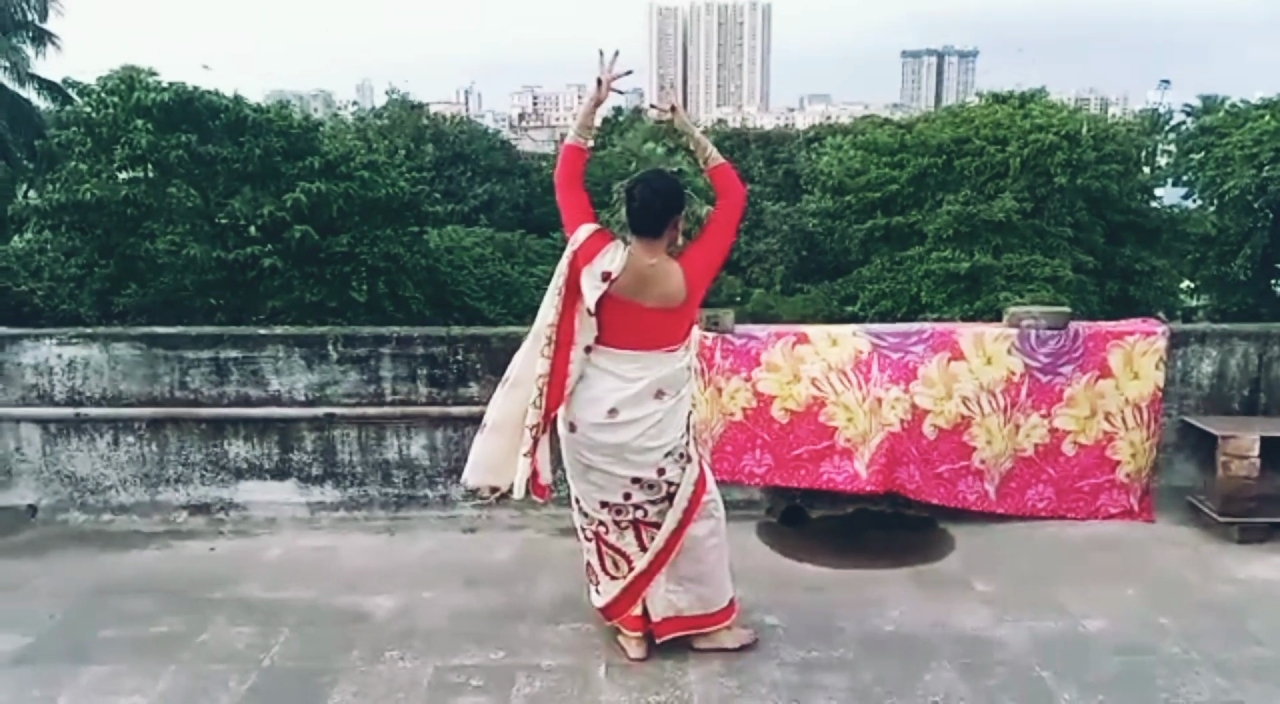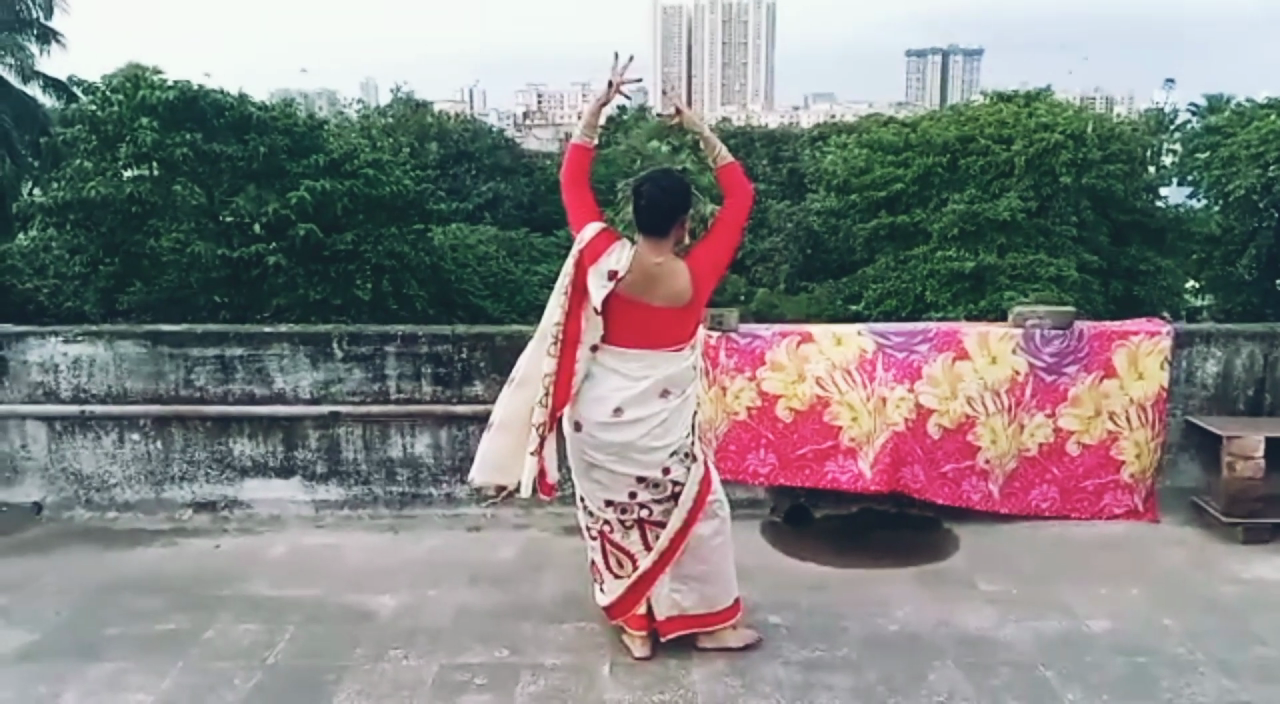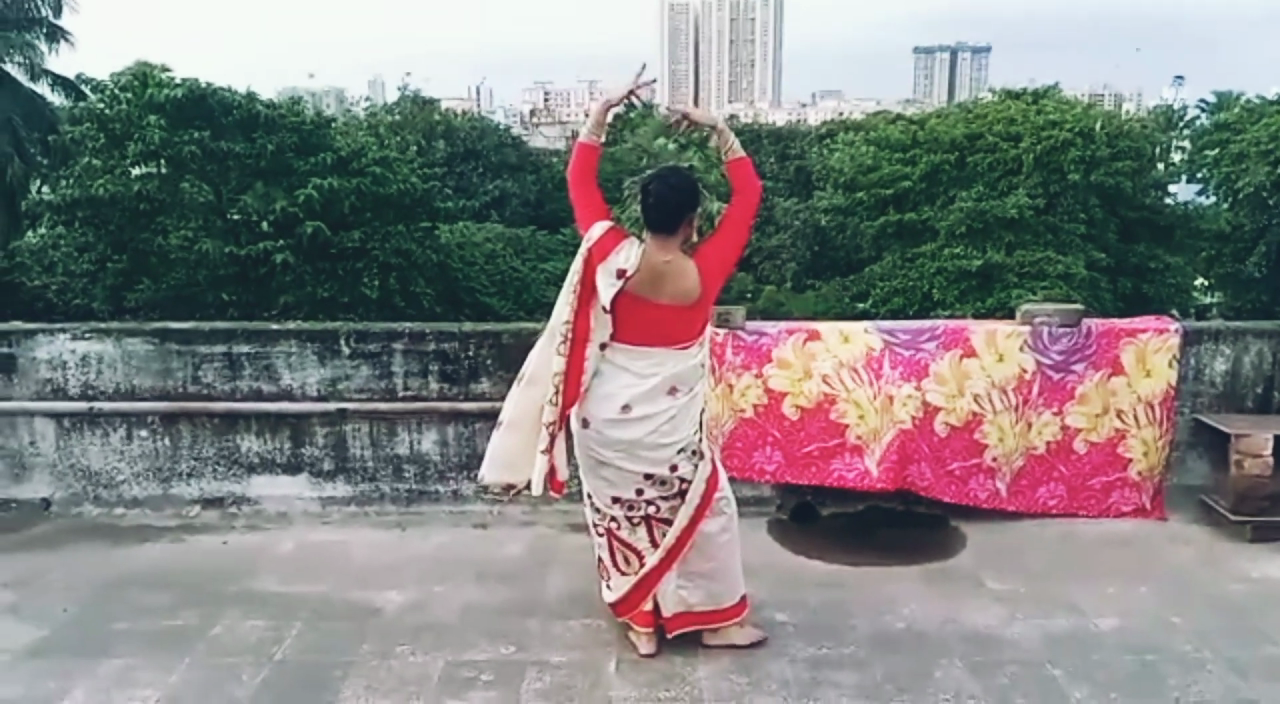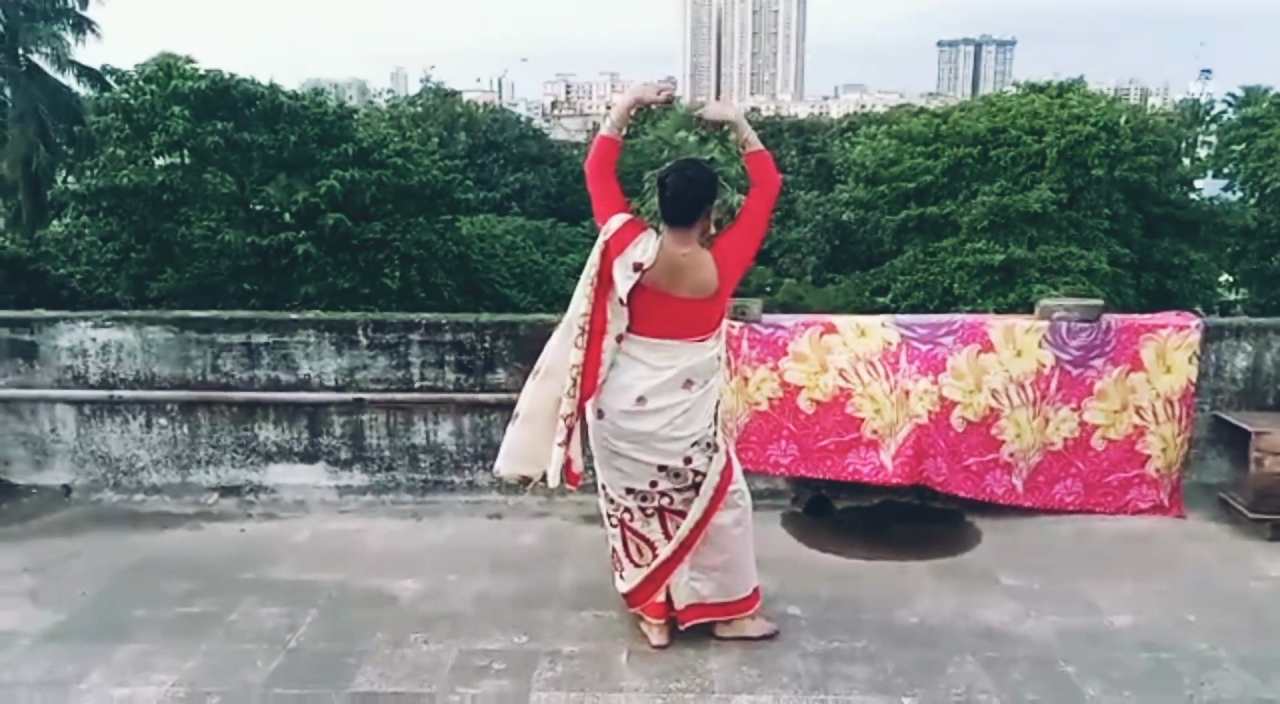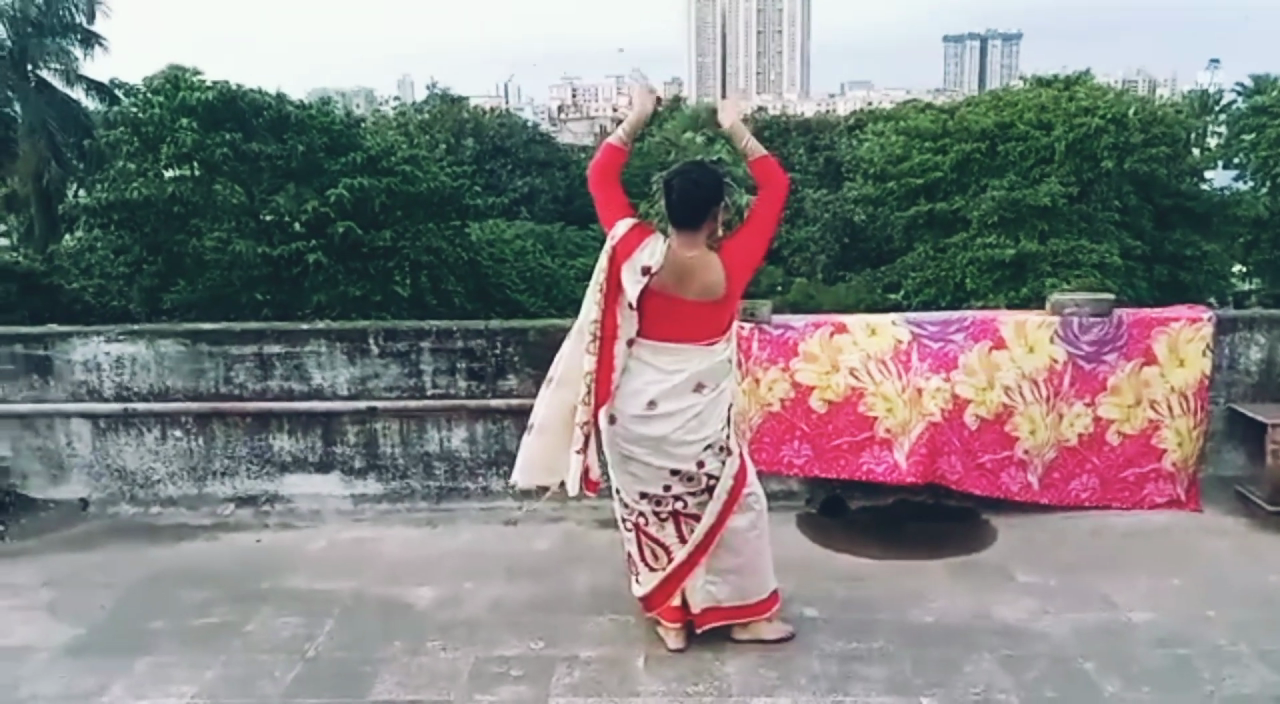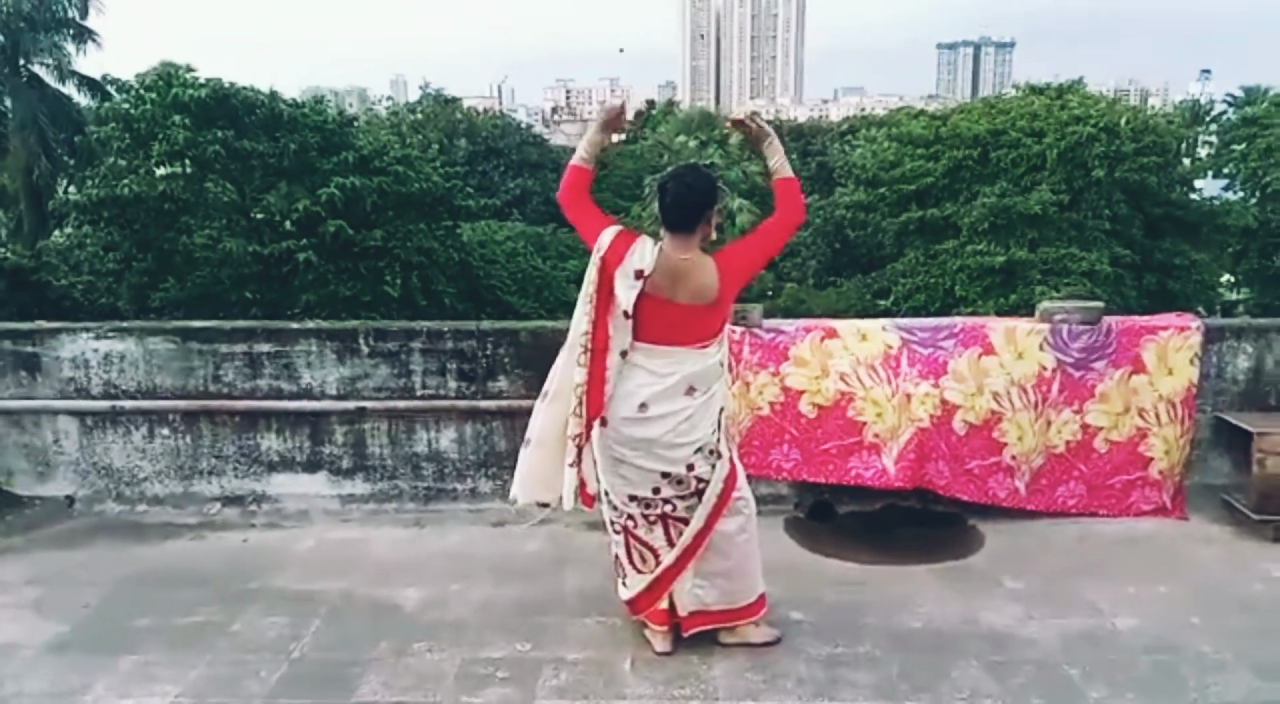
dt=0.4s
person 1, frame 1
left shoulder: (598, 260)
right shoulder: (689, 277)
left elbow: (567, 180)
right elbow: (732, 196)
left wrist: (592, 105)
right wrist: (691, 132)
left hip: (593, 423)
right hip: (657, 429)
left knee: (610, 520)
right knee: (695, 514)
left ankle: (631, 626)
right ankle: (706, 622)
person 1, frame 2
left shoulder: (604, 259)
right shoulder: (695, 276)
left elbow: (573, 179)
right elbow: (740, 196)
left wrist: (598, 106)
right wrist: (703, 132)
left hip: (598, 421)
right hip: (661, 428)
left knee: (614, 520)
right knee: (699, 512)
left ankle: (635, 624)
right ankle: (709, 621)
person 1, frame 3
left shoulder: (612, 257)
right shoulder: (703, 274)
left elbow: (579, 178)
right elbow: (748, 194)
left wrist: (604, 109)
right wrist: (718, 128)
left hip: (605, 419)
right hip: (669, 426)
left knee: (621, 516)
right knee: (705, 510)
left ankle: (641, 622)
right ankle: (717, 619)
person 1, frame 4
left shoulder: (629, 249)
right shoulder: (721, 267)
left elbow: (598, 170)
right elbow: (768, 185)
left wrist: (628, 105)
right wrist: (737, 122)
left hip: (621, 411)
right hip: (685, 419)
left knee: (634, 508)
right knee: (720, 503)
left ankle: (653, 614)
right ankle: (729, 610)
person 1, frame 5
left shoulder: (635, 253)
right shoulder: (729, 270)
left elbow: (601, 176)
right elbow: (775, 188)
left wrist: (636, 119)
right wrist: (736, 129)
left hip: (634, 419)
right hip: (697, 424)
left knee: (648, 512)
right knee: (737, 505)
left ankle: (669, 616)
right ankle: (746, 613)
person 1, frame 6
left shoulder: (627, 258)
right shoulder: (723, 274)
left elbow: (571, 197)
right elbow: (791, 214)
left wrist: (598, 137)
right wrist: (768, 147)
left hip: (627, 420)
right hip: (690, 426)
left knee: (639, 515)
right knee: (724, 510)
left ankle: (657, 621)
right ankle: (734, 617)
